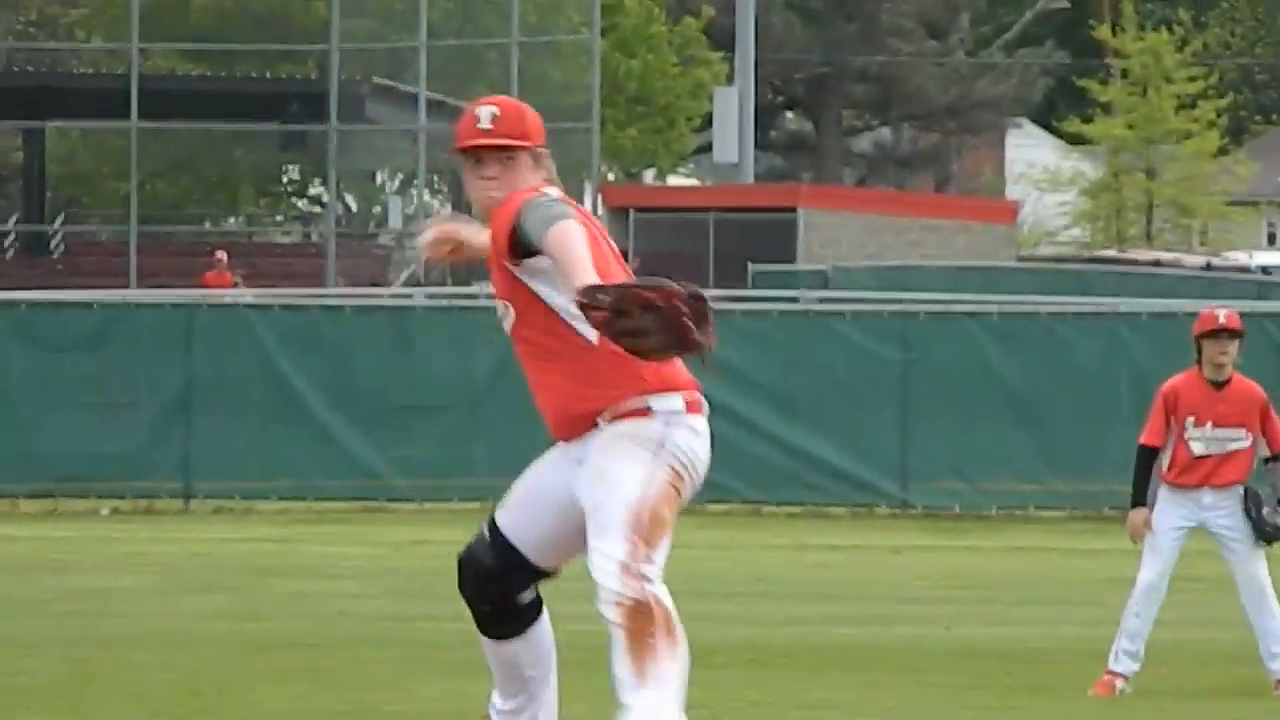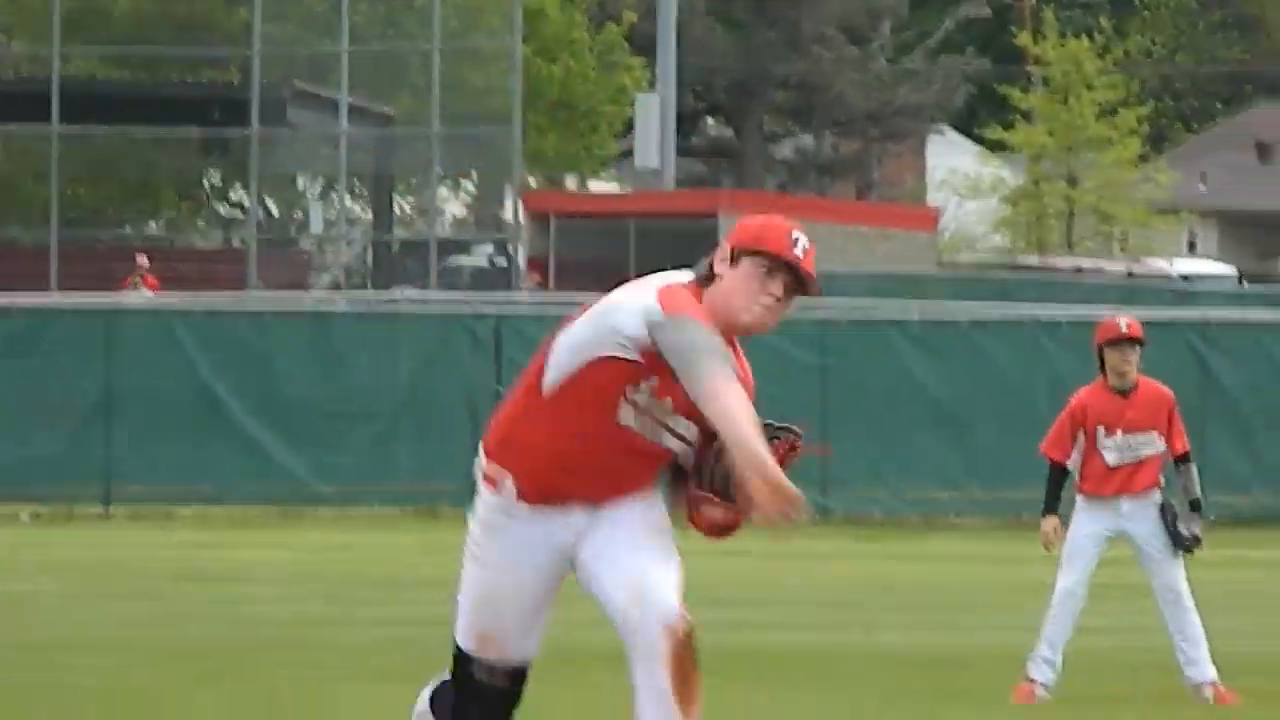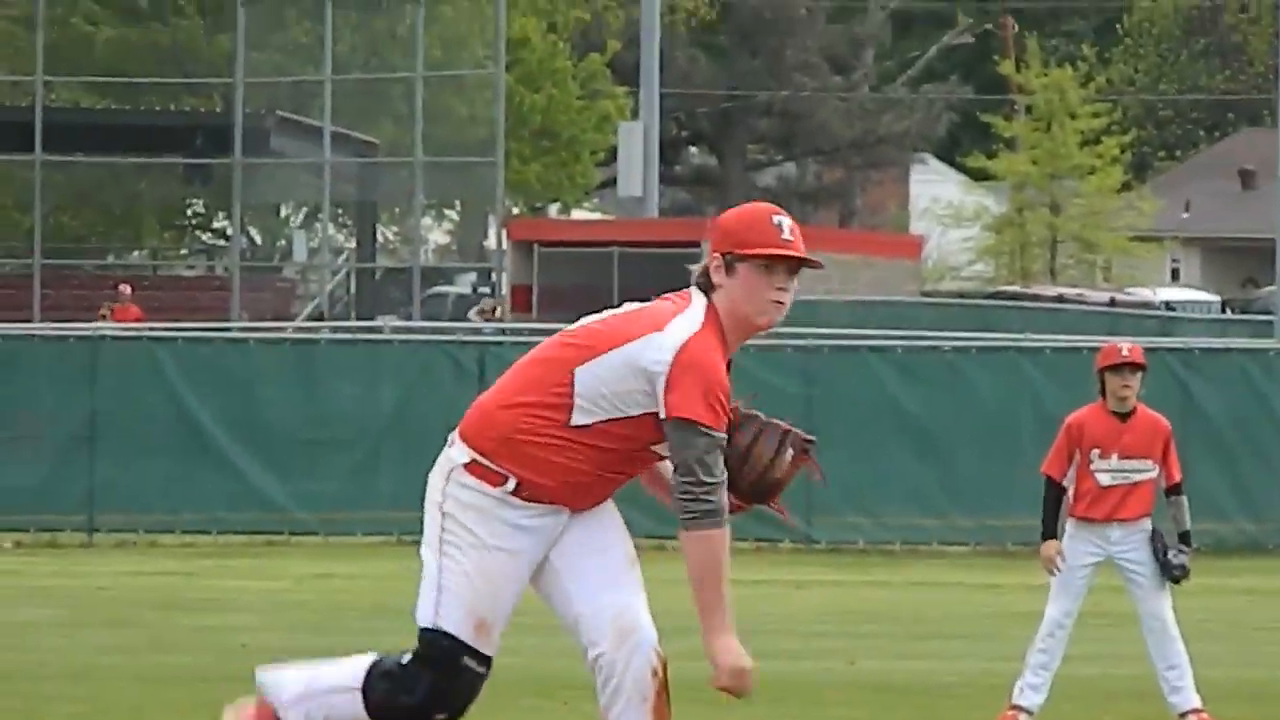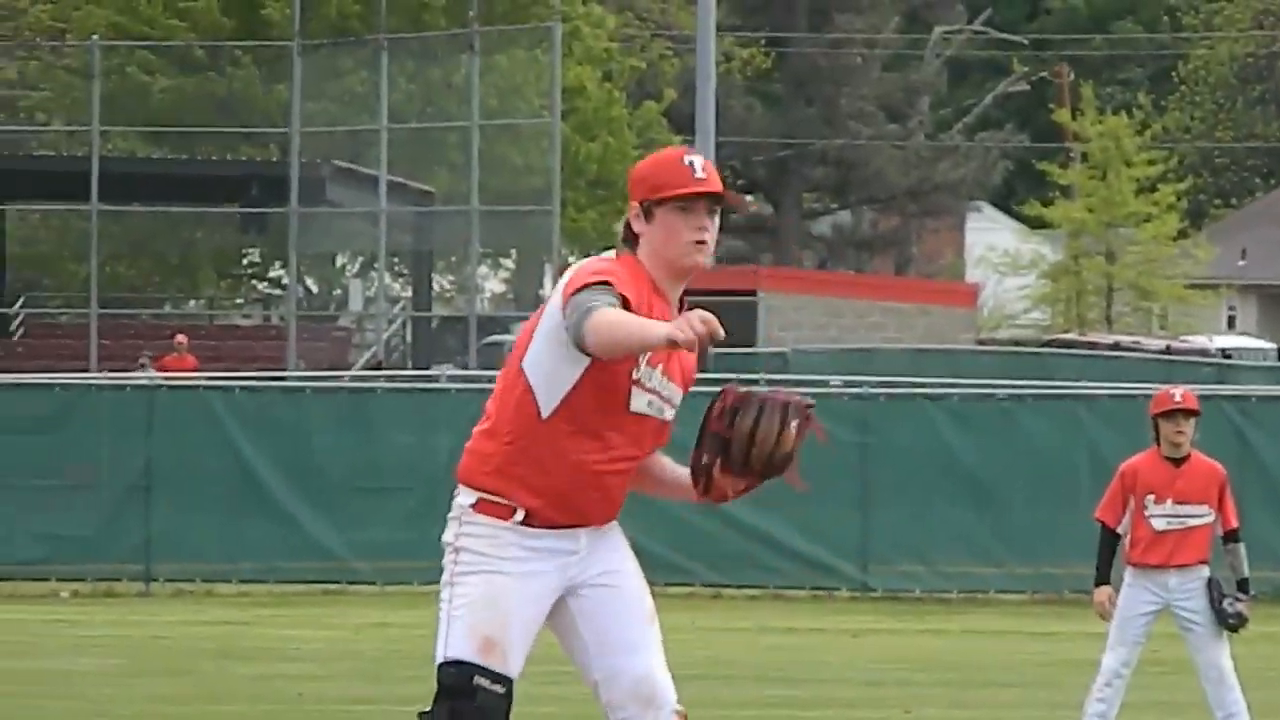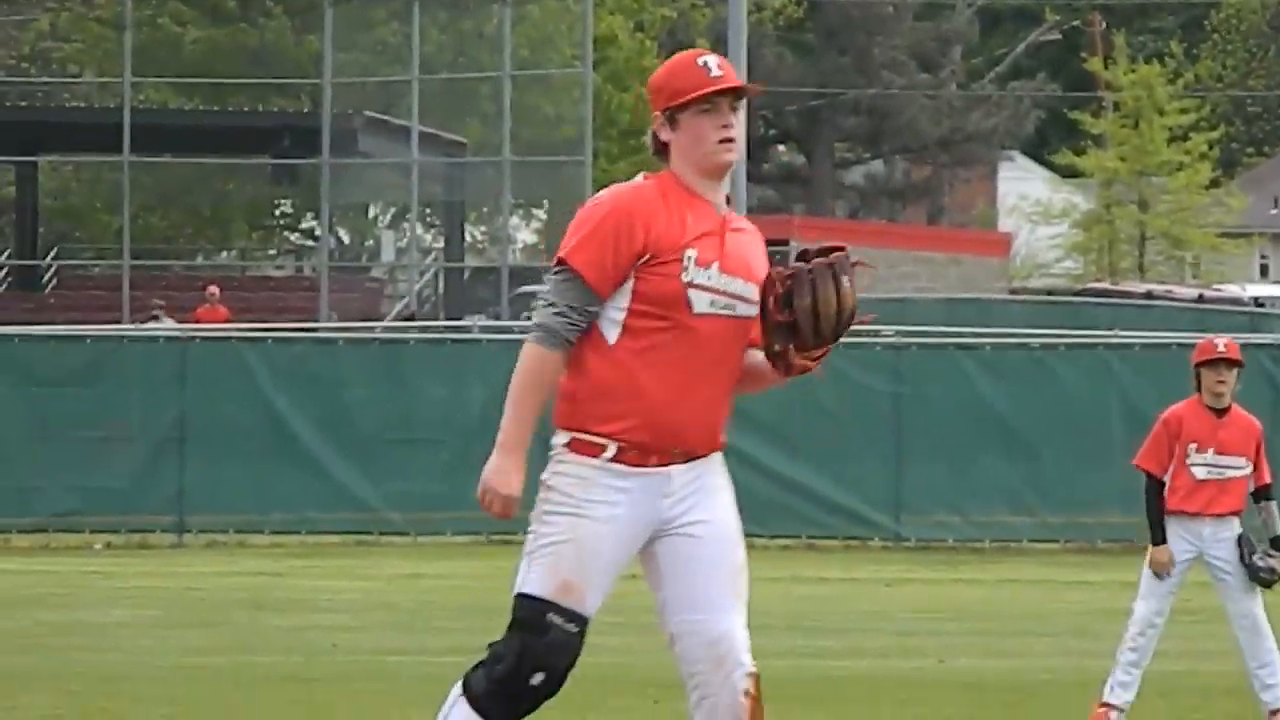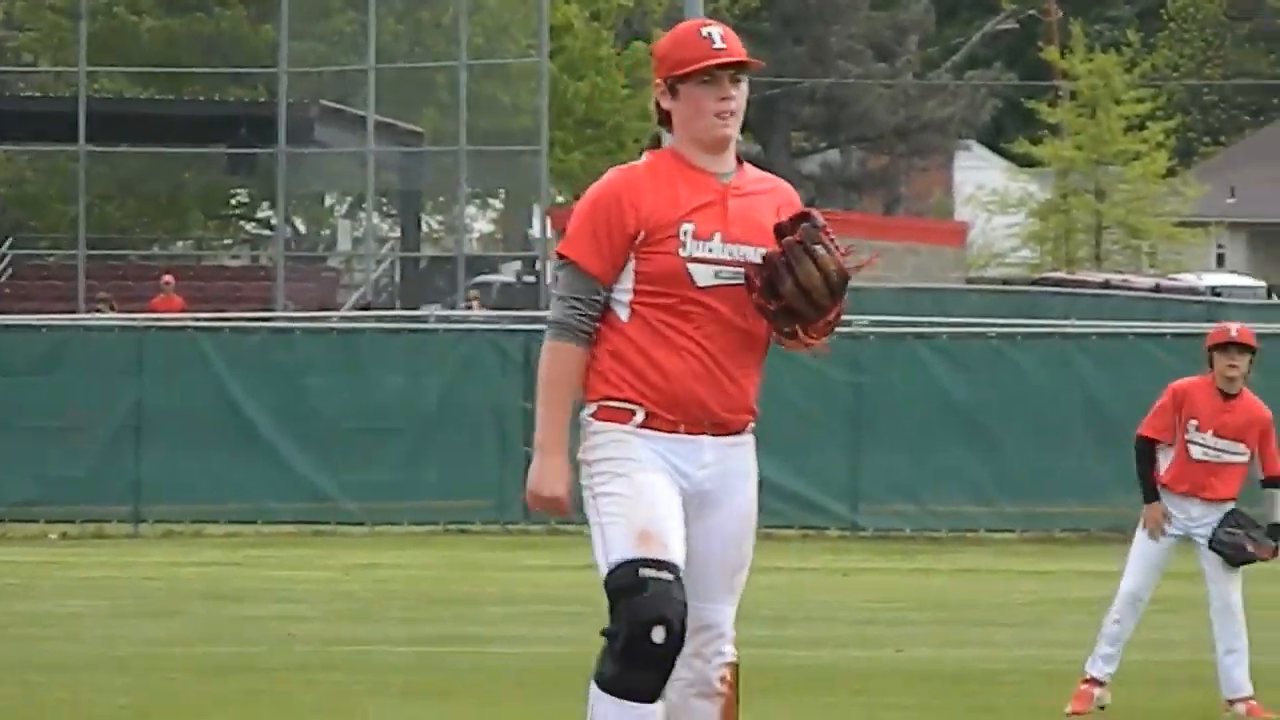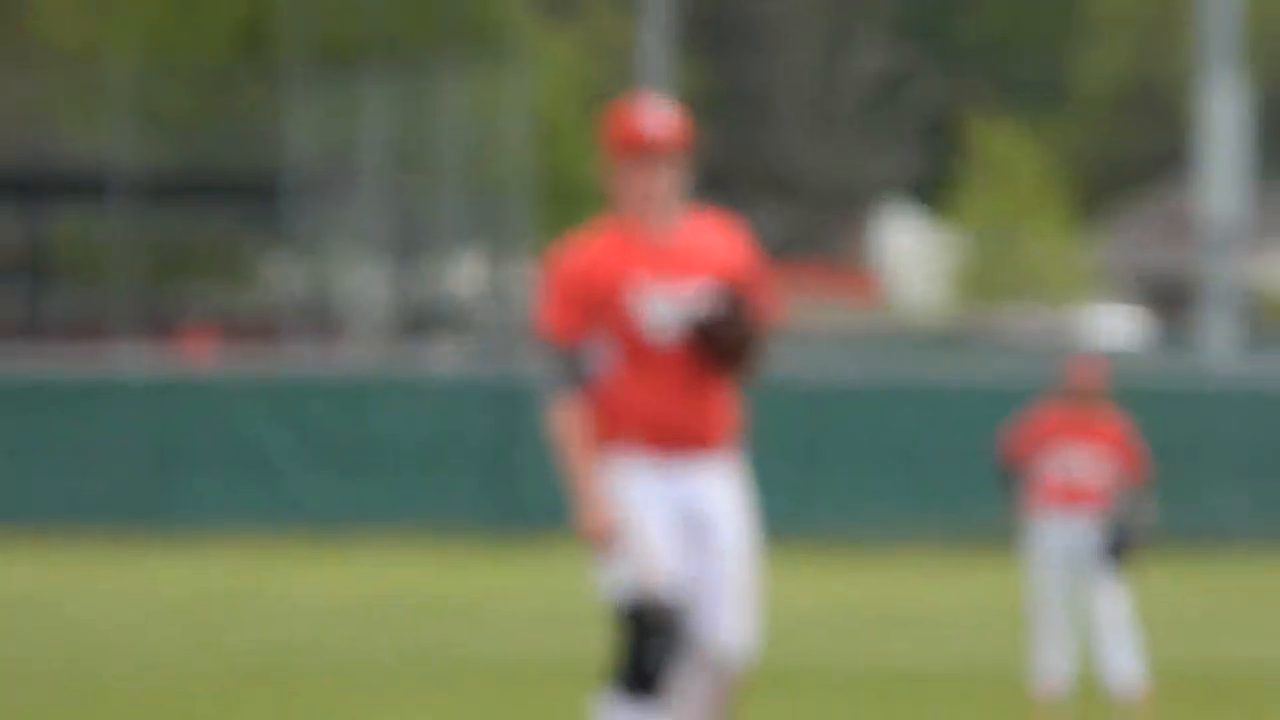
dt=0.4s
person 1, frame 1
left shoulder: (526, 208)
right shoulder: (514, 245)
left elbow: (550, 226)
left wrist: (585, 286)
right wrist: (474, 241)
left hip: (648, 426)
right hip: (589, 441)
left knee: (625, 578)
right knee: (487, 571)
person 1, frame 2
left shoulder: (735, 377)
right shoulder: (665, 301)
right elbow: (696, 355)
left wrist: (728, 496)
right wrist: (756, 461)
left hip: (622, 502)
right hip: (521, 500)
left knee: (660, 618)
person 1, frame 3
left shoulder: (686, 321)
right shoulder: (697, 350)
right elbow: (698, 501)
left wrist: (708, 464)
right wrist: (719, 633)
left hip: (576, 505)
right hip: (488, 490)
left knee: (632, 649)
person 1, frame 4
left shoulder: (678, 345)
right shoulder: (602, 279)
right elbow: (595, 327)
left wrist: (698, 487)
right wrist: (672, 331)
left hip: (594, 539)
right hip: (500, 531)
person 1, frame 5
left shoulder: (749, 242)
right shoulder: (626, 209)
right elbow: (552, 328)
right wrist: (509, 451)
left hip: (698, 479)
right hip: (601, 473)
left knee: (724, 665)
right knee: (533, 658)
person 1, frame 6
left shoulder: (779, 201)
right shoulder: (623, 193)
right elbow: (568, 328)
right wrist: (550, 452)
left hip: (731, 451)
right hip: (635, 442)
left knee: (710, 643)
right knee: (652, 621)
person 1, frame 7
left shoulder: (730, 242)
right shoulder: (584, 260)
left elbow: (756, 336)
right elbow: (566, 388)
left wrist: (741, 346)
right wrist: (589, 492)
left hip: (718, 473)
right hip: (633, 477)
left knee: (727, 647)
right knee: (653, 645)
person 2, frame 1
right shoulder: (1174, 390)
right elbow: (1149, 448)
right wrist: (1138, 504)
left hip: (1229, 501)
right hip: (1176, 499)
right knee: (1149, 584)
right ankle: (1118, 670)
person 2, frame 2
left shoulder: (1162, 398)
right shoulder: (1082, 403)
left elbow: (1181, 456)
right elbow: (1059, 459)
left wrist: (1195, 508)
right wrist: (1049, 513)
left hip: (1146, 507)
right hip: (1093, 508)
left knee: (1175, 592)
right knee: (1067, 592)
left ankle: (1205, 679)
right ankle: (1038, 677)
person 2, frame 3
left shoulder: (1158, 427)
right shoulder: (1078, 423)
left elbow: (1173, 485)
right elbow: (1054, 480)
left wrist: (1184, 540)
right wrist: (1048, 537)
left hip: (1136, 534)
right hip: (1084, 533)
left knee: (1161, 620)
right knee: (1056, 618)
person 2, frame 4
left shoulder: (1214, 473)
right shoulder: (1133, 470)
left elbow: (1231, 532)
right elbow: (1110, 528)
left wrist: (1242, 588)
right wrist: (1101, 583)
left hip: (1194, 581)
right hip: (1142, 581)
left knee: (1218, 669)
right knee: (1114, 667)
person 2, frame 5
right shoulder: (1175, 418)
right elbow: (1152, 481)
right wrist: (1157, 541)
left hip: (1226, 532)
right hip: (1176, 529)
right knee: (1146, 618)
person 2, frame 6
right shoulder: (1184, 392)
right elbow: (1146, 443)
right wrist: (1151, 501)
left hip: (1220, 514)
right hip: (1169, 506)
left knee: (1228, 604)
right knee: (1132, 594)
right ankle: (1096, 680)
person 2, frame 7
left shoulder: (1116, 427)
right shoulder: (1042, 420)
left elbow: (1138, 478)
right elbow: (1012, 456)
left wrist: (1127, 523)
right wrist: (1028, 499)
left hip: (1096, 526)
right hip: (1050, 523)
left knee: (1109, 604)
right knee: (1050, 605)
left ankle: (1128, 684)
right ankle: (1050, 685)
